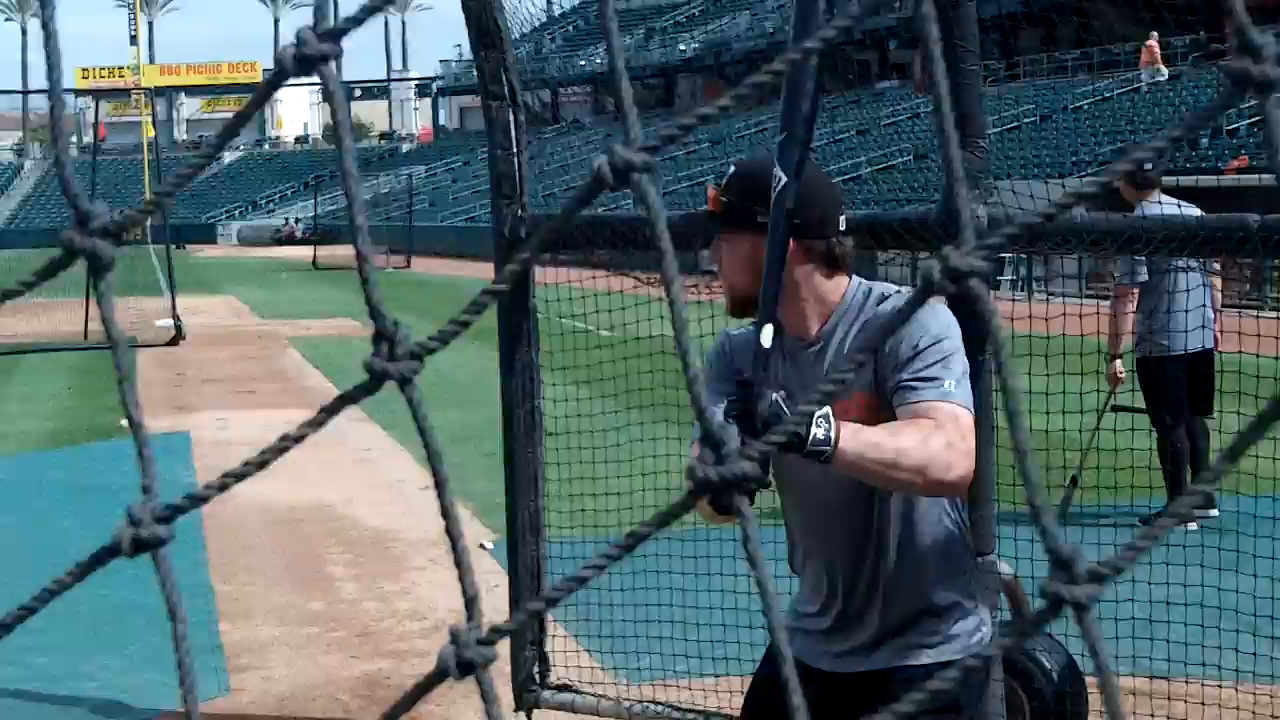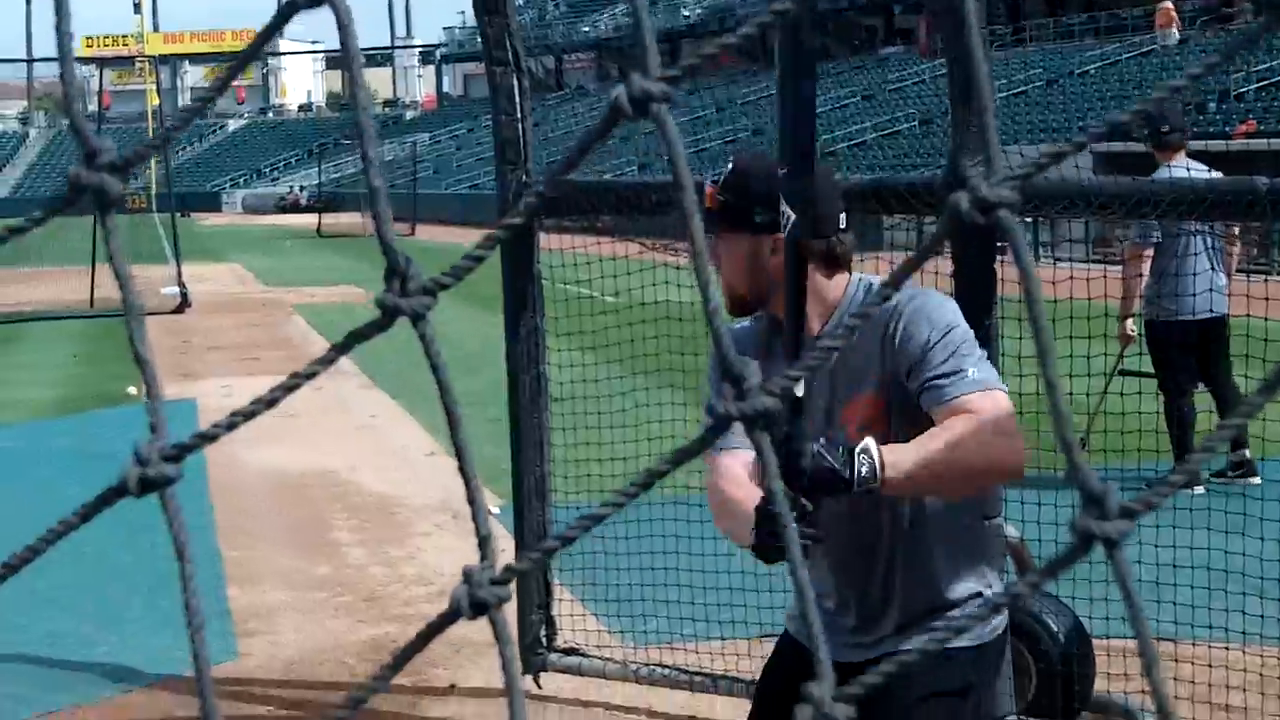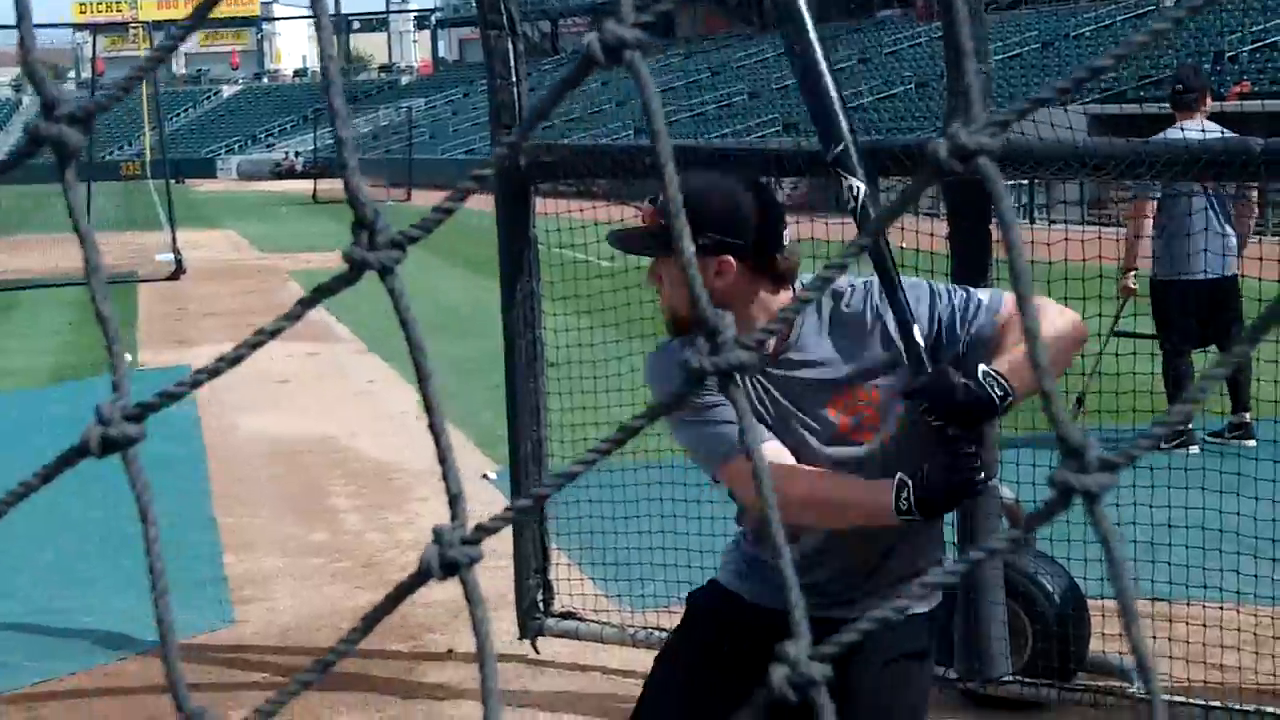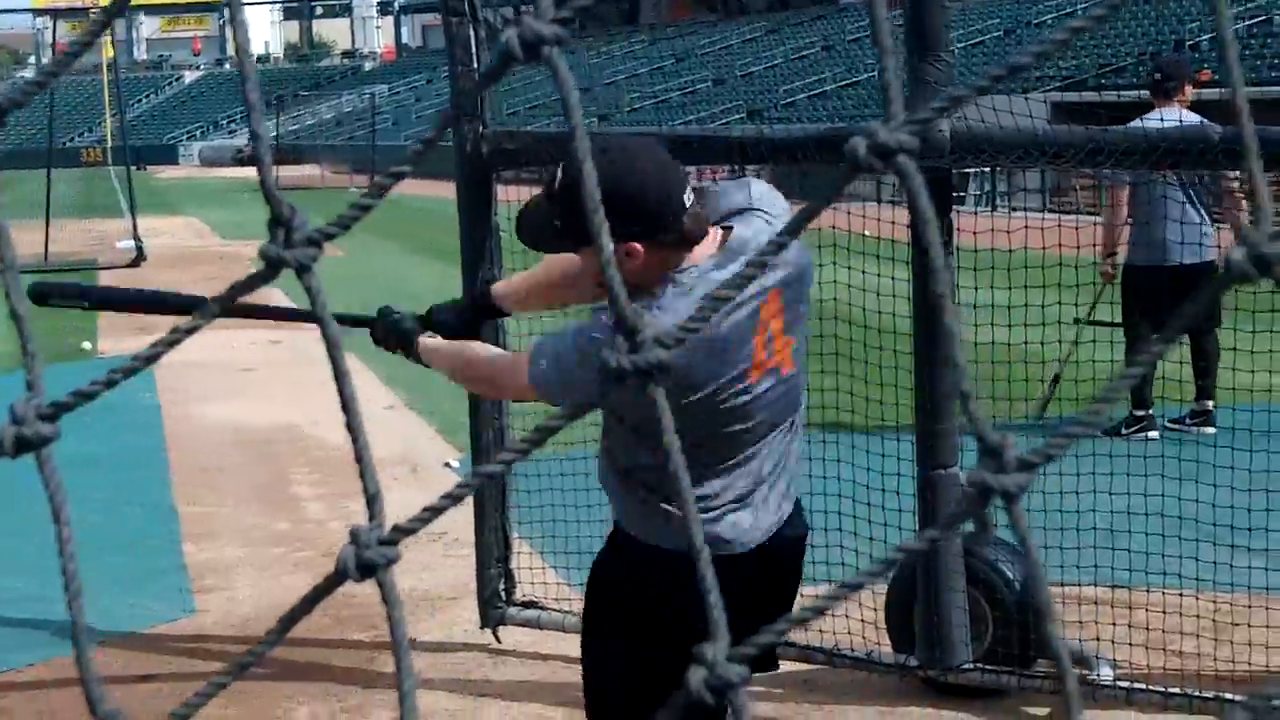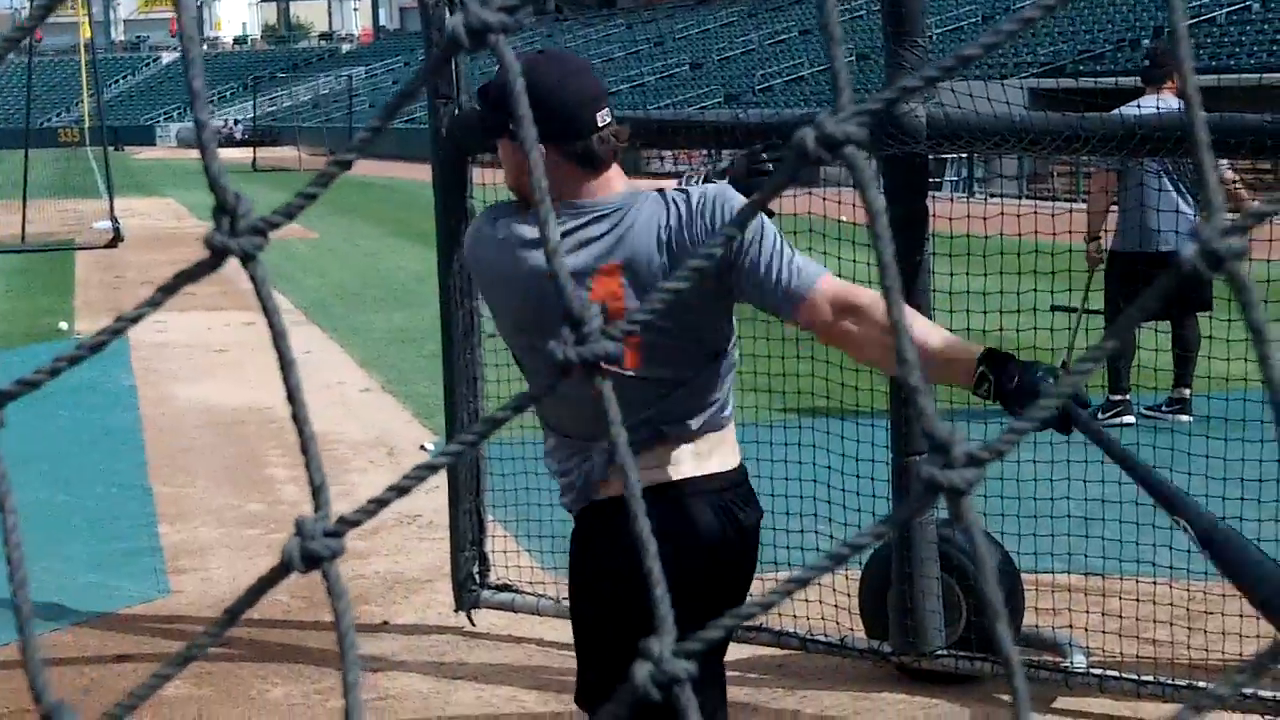
dt=0.3s
person 1, frame 1
left shoulder: (910, 323)
right shoulder: (738, 355)
left elbow: (949, 461)
left wrist: (811, 432)
left hip: (927, 655)
right hip: (814, 644)
person 1, frame 2
left shoulder: (914, 320)
right shoulder: (744, 351)
left elbow: (1002, 449)
right elbow: (729, 486)
left wrist: (854, 465)
right wrist: (762, 519)
left hip: (942, 640)
right hip: (825, 635)
person 1, frame 3
left shoulder: (876, 306)
right shoulder: (680, 366)
left elbow: (1059, 325)
right elbow: (788, 494)
left wrist: (987, 386)
right wrist: (911, 497)
right hip: (750, 602)
person 1, frame 4
left shoulder: (621, 347)
right shoulder: (762, 210)
left elbow: (517, 377)
right elbow: (603, 264)
left wrist: (419, 343)
right wrist: (484, 302)
left hip: (670, 563)
person 1, frame 5
left shoulder: (491, 242)
right shoulder: (705, 220)
right elbow: (842, 310)
right wrist: (990, 367)
left hip: (618, 526)
right hip: (725, 506)
person 2, frame 1
right shoulder: (1195, 215)
left elbow: (1126, 296)
right elbow: (1214, 275)
left wrist: (1114, 353)
right wrist: (1215, 324)
left hip: (1161, 343)
right hip: (1202, 338)
left knee: (1168, 423)
right knee: (1196, 418)
right ankle: (1205, 494)
person 2, frame 2
right shoulder: (1217, 180)
left elbow: (1140, 257)
right elbow: (1232, 242)
left wrist: (1126, 313)
left hip: (1171, 308)
right hip: (1214, 302)
left knee: (1177, 389)
right knee: (1221, 379)
right ankle: (1242, 461)
person 2, frame 3
left shoulder: (1160, 145)
right shoulder: (1233, 143)
left elbow: (1142, 213)
right elbow: (1248, 205)
left wrist: (1128, 267)
left hip: (1175, 267)
right hip: (1224, 264)
left knee: (1175, 348)
right knee: (1231, 341)
left ankle: (1181, 431)
right ankle: (1242, 423)
person 2, frame 4
left shoulder: (1133, 133)
left elbow: (1118, 199)
right elbow: (1233, 194)
left wrist: (1110, 252)
left hip: (1149, 253)
right hip: (1200, 250)
left knee: (1140, 332)
right knee: (1203, 329)
left ankle: (1141, 415)
right ankle: (1204, 409)
person 2, frame 5
left shoulder: (1120, 118)
left elbow: (1102, 183)
right elbow: (1223, 177)
left wrist: (1093, 235)
right wrist: (1245, 200)
left hip: (1133, 239)
right hip: (1186, 236)
left knee: (1120, 316)
right knee: (1184, 314)
left ankle: (1118, 400)
right ankle: (1180, 397)
